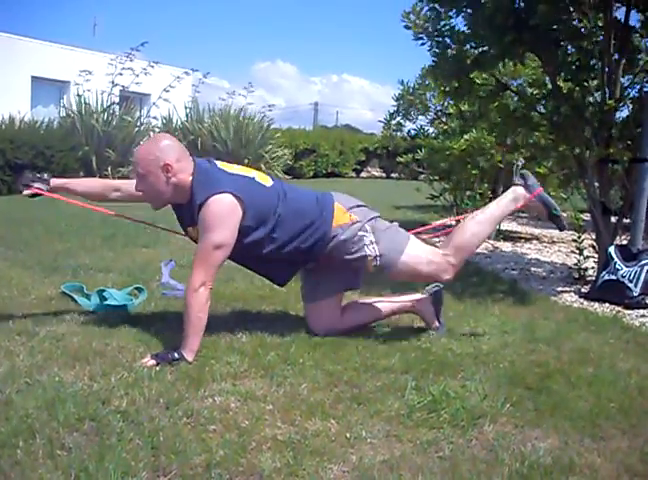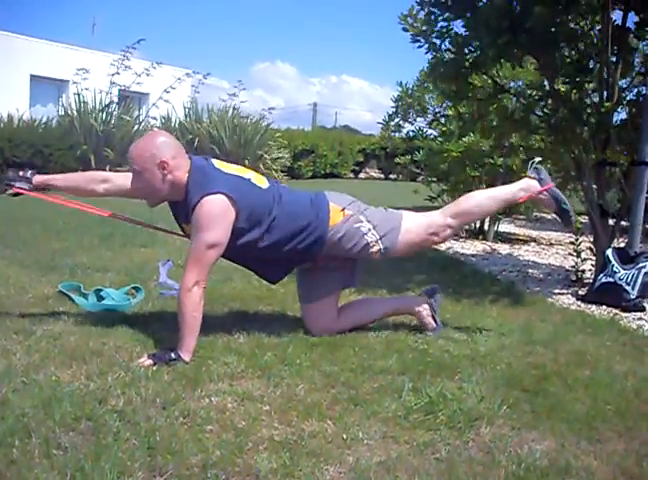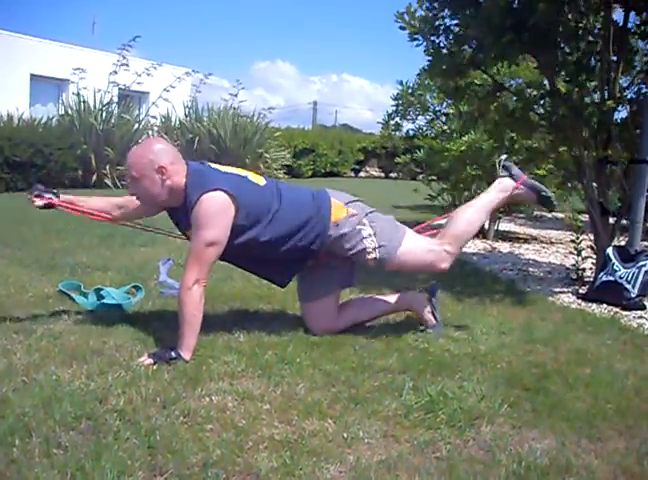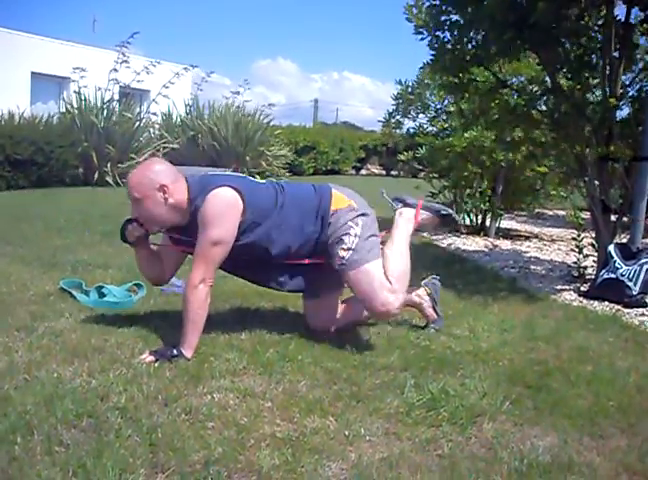
dt=0.3s
person 1, frame 1
left shoulder: (217, 202)
right shoulder: (181, 180)
left elbow: (200, 285)
right elbow: (113, 189)
left wrist: (186, 352)
right wrist: (53, 183)
left hip: (341, 225)
right hip: (324, 237)
left knee: (441, 265)
right knee: (323, 324)
left ankle: (520, 193)
right ankle: (418, 303)
person 1, frame 2
left shoulder: (211, 203)
right shoulder: (180, 174)
left elbow: (193, 284)
right elbow: (101, 183)
left wrist: (183, 352)
left hip: (337, 225)
right hip: (320, 238)
left knee: (440, 226)
right knee: (322, 326)
left ankle: (532, 186)
right ankle: (416, 304)
person 1, frame 3
left shoulder: (211, 201)
right shoulder: (166, 189)
left elbow: (193, 282)
right elbow: (119, 208)
left wrist: (183, 351)
right wrist: (61, 199)
left hip: (338, 220)
right hip: (317, 238)
left knee: (440, 253)
right knee: (321, 322)
left ankle: (506, 184)
right ankle: (412, 300)
person 1, frame 4
left shoulder: (216, 202)
right shoulder: (177, 218)
left elbow: (200, 283)
right elbow: (157, 275)
left wrist: (184, 351)
right wrist: (138, 242)
left hip: (338, 212)
right hip: (317, 235)
left knee: (384, 304)
right knee: (321, 323)
left ankle: (408, 215)
right ankle: (420, 295)
